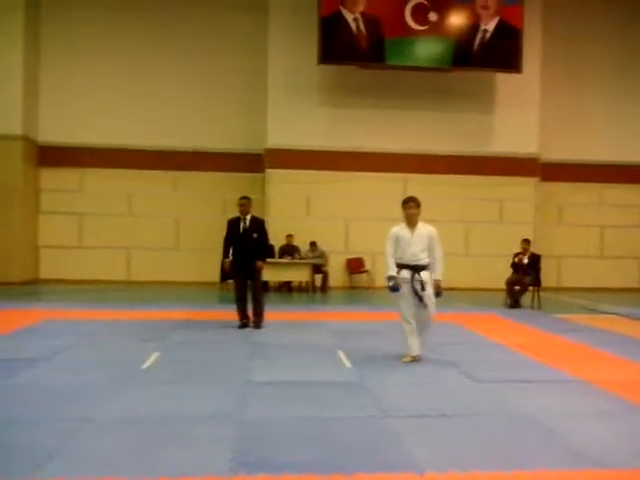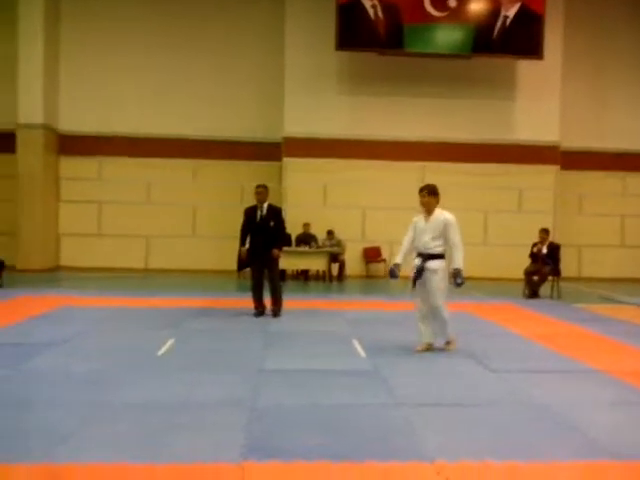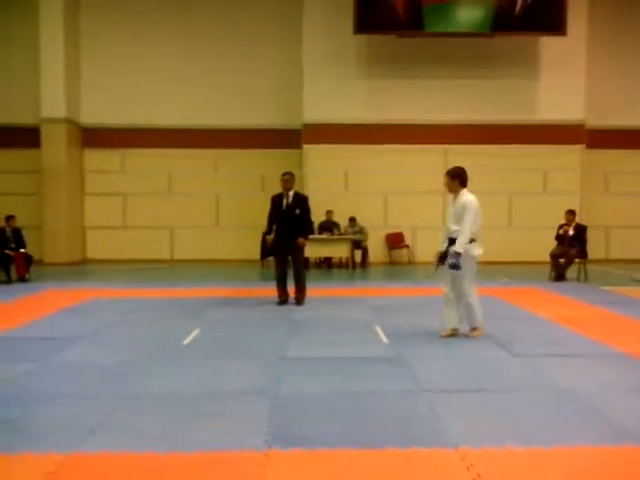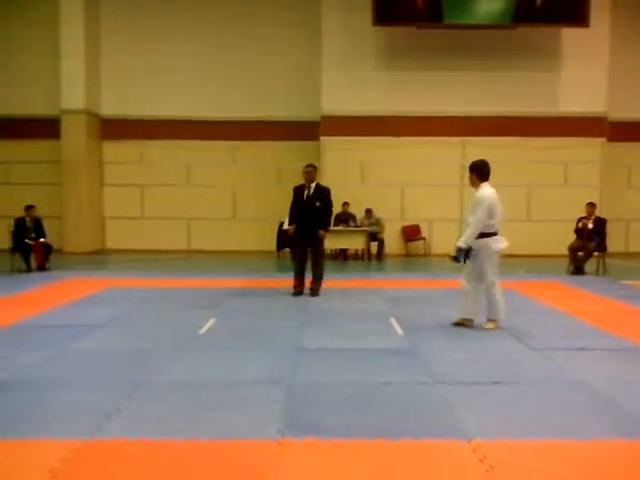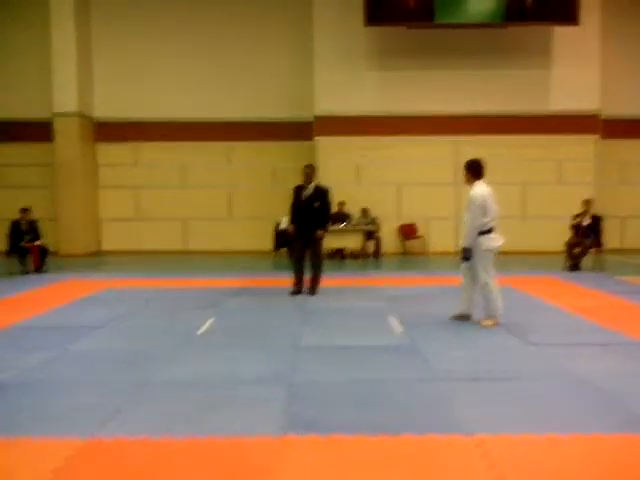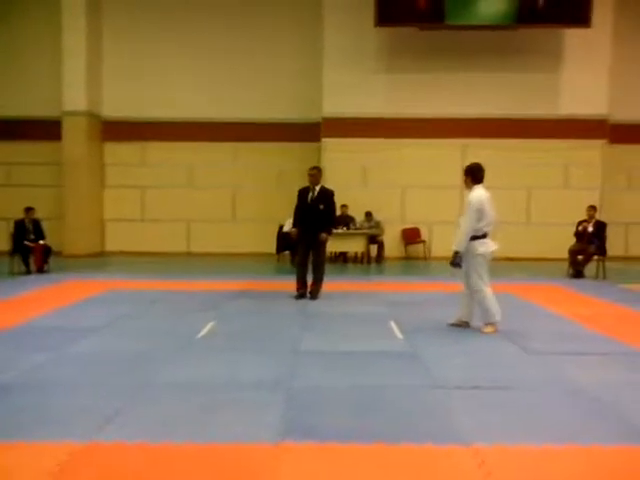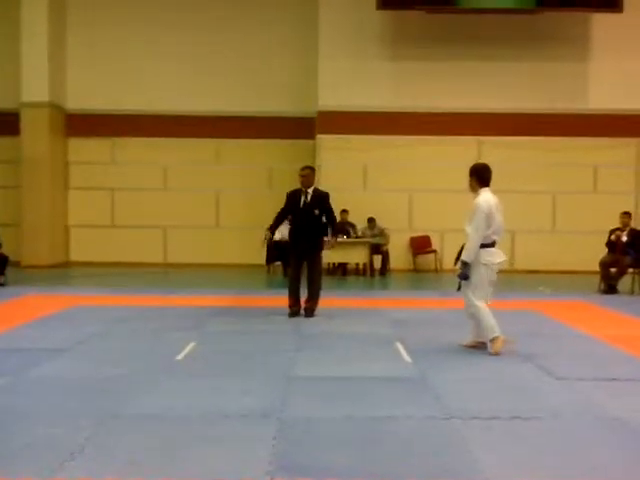
dt=0.3s
person 1, frame 1
left shoulder: (430, 231)
right shoulder: (396, 232)
left elbow: (436, 256)
right elbow: (390, 255)
left wrist: (437, 280)
right wrist: (392, 276)
left hip: (423, 276)
right hip: (403, 276)
left knee: (428, 314)
right knee: (408, 315)
left ankle: (415, 342)
right ankle: (413, 351)
person 1, frame 2
left shoulder: (447, 218)
right shoulder: (417, 220)
left elbow: (455, 244)
right elbow: (408, 242)
left wrist: (457, 268)
right wrist: (398, 262)
left hip: (436, 265)
right hip: (421, 264)
left knee: (437, 304)
right knee: (423, 306)
left ankle: (449, 338)
right ankle: (428, 340)
person 1, frame 3
left shoulder: (469, 201)
right shoulder: (454, 201)
left elbow: (466, 229)
left wrist: (457, 252)
right wrist: (444, 249)
left hip: (463, 250)
right hip: (453, 248)
left knee: (466, 290)
right knee: (450, 290)
left ankle: (476, 325)
right ankle: (452, 326)
person 1, frame 4
left shoulder: (484, 195)
right shoulder: (485, 192)
left elbow: (476, 225)
left wrist: (461, 245)
left hip: (486, 244)
right hip: (481, 242)
left knee: (490, 281)
right knee: (470, 279)
left ankle: (494, 318)
right ankle: (467, 317)
person 1, frame 5
left shoulder: (476, 194)
right shoulder: (485, 190)
left elbow: (472, 223)
left wrist: (465, 246)
left hip: (481, 241)
right hip: (482, 238)
left knee: (485, 279)
right knee: (468, 275)
left ankle: (493, 314)
right ankle: (466, 311)
person 1, frame 6
left shoulder: (474, 197)
right shoulder: (484, 195)
left elbow: (467, 227)
left wrist: (457, 250)
left hip: (475, 246)
right hip: (479, 243)
left knee: (480, 285)
right knee: (469, 283)
left ankle: (492, 321)
right ankle: (465, 318)
person 1, frame 7
left shoulder: (481, 202)
right shoulder: (491, 199)
left elbow: (476, 235)
left wrist: (465, 261)
left hip: (481, 256)
right hip: (487, 253)
left knee: (473, 300)
right knee: (479, 298)
left ankle: (495, 336)
right ankle: (480, 338)
person 2, frame 1
left shoulder: (259, 222)
right shoulder: (232, 222)
left elbow: (264, 242)
right elbow: (228, 241)
left wrist: (262, 259)
right wrist: (226, 258)
left hip: (254, 262)
right hip: (238, 262)
left knee: (257, 291)
right knee: (240, 292)
left ankle: (258, 319)
right ankle: (243, 319)
person 2, frame 2
left shoulder: (276, 210)
right shoulder: (249, 211)
left elbow: (281, 231)
right elbow: (245, 229)
left wrist: (278, 248)
right wrist: (243, 246)
left hip: (271, 251)
right hip: (254, 251)
left knee: (274, 280)
right knee: (256, 280)
left ankle: (276, 307)
right ankle: (259, 307)
person 2, frame 3
left shoulder: (302, 198)
right shoulder: (275, 198)
left elbow: (307, 219)
right elbow: (271, 217)
left wrist: (304, 236)
right wrist: (269, 234)
left hip: (296, 239)
right hip: (280, 239)
left knee: (298, 268)
right knee: (280, 269)
left ankle: (300, 296)
right ankle: (283, 296)
person 2, frame 4
left shoulder: (324, 191)
right shoulder: (297, 190)
left elbow: (328, 211)
right elbow: (293, 208)
left wrist: (324, 229)
right wrist: (291, 224)
left hip: (316, 231)
right hip: (300, 230)
left knee: (317, 260)
right knee: (299, 259)
left ankle: (315, 287)
right ankle: (299, 286)
person 2, frame 5
left shoulder: (322, 191)
right shoulder: (297, 190)
left elbow: (326, 212)
right elbow: (294, 208)
left wrist: (322, 229)
right wrist: (292, 224)
left hip: (315, 231)
right hip: (300, 230)
left knee: (316, 259)
right knee: (298, 258)
left ankle: (313, 286)
right ankle: (298, 285)
person 2, frame 6
left shoulder: (328, 193)
right shoulder: (302, 192)
left elbow: (331, 215)
right elbow: (298, 211)
left wrist: (326, 232)
right wrist: (294, 227)
left hip: (319, 234)
right hip: (303, 233)
left knee: (318, 263)
right knee: (301, 262)
left ankle: (315, 290)
right ankle: (301, 289)
person 2, frame 7
left shoulder: (322, 196)
right shoulder: (292, 195)
left elbow: (330, 217)
right elbow: (283, 214)
left wrist: (333, 235)
right wrist: (271, 230)
left hip: (314, 243)
right hip: (295, 242)
left knee: (314, 276)
right knee: (293, 275)
left ankle: (310, 307)
right ankle: (294, 306)
